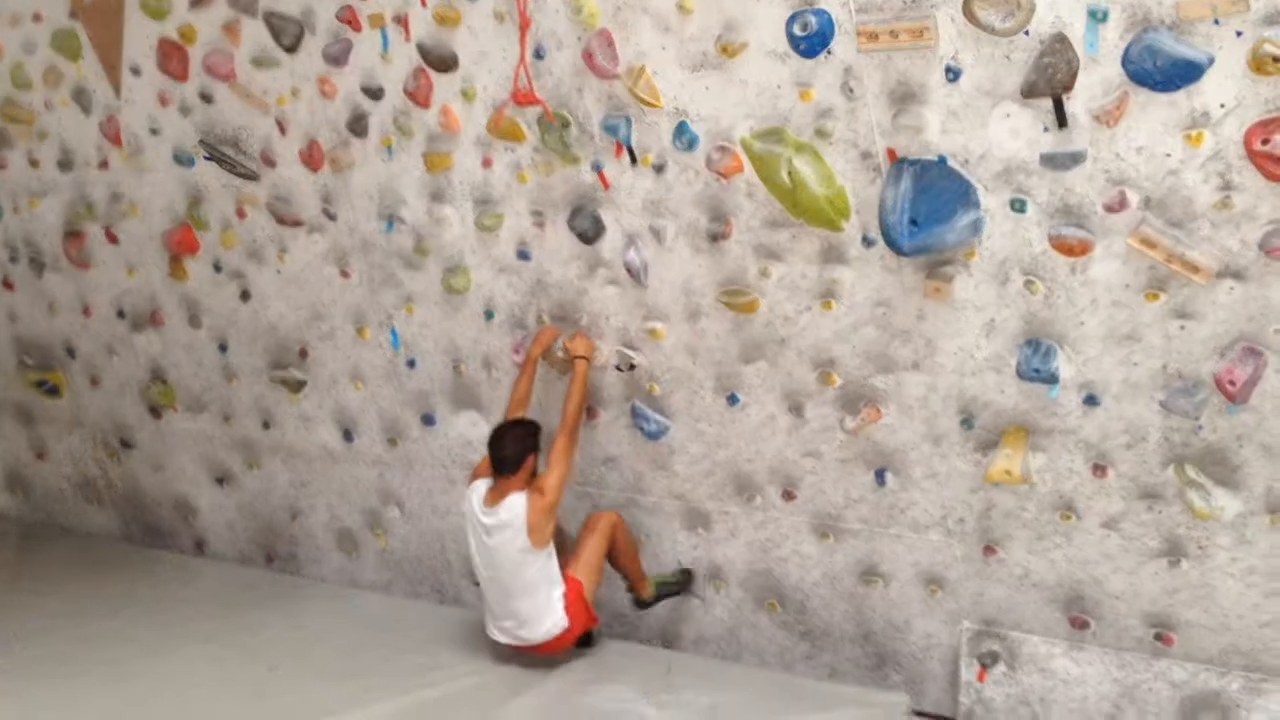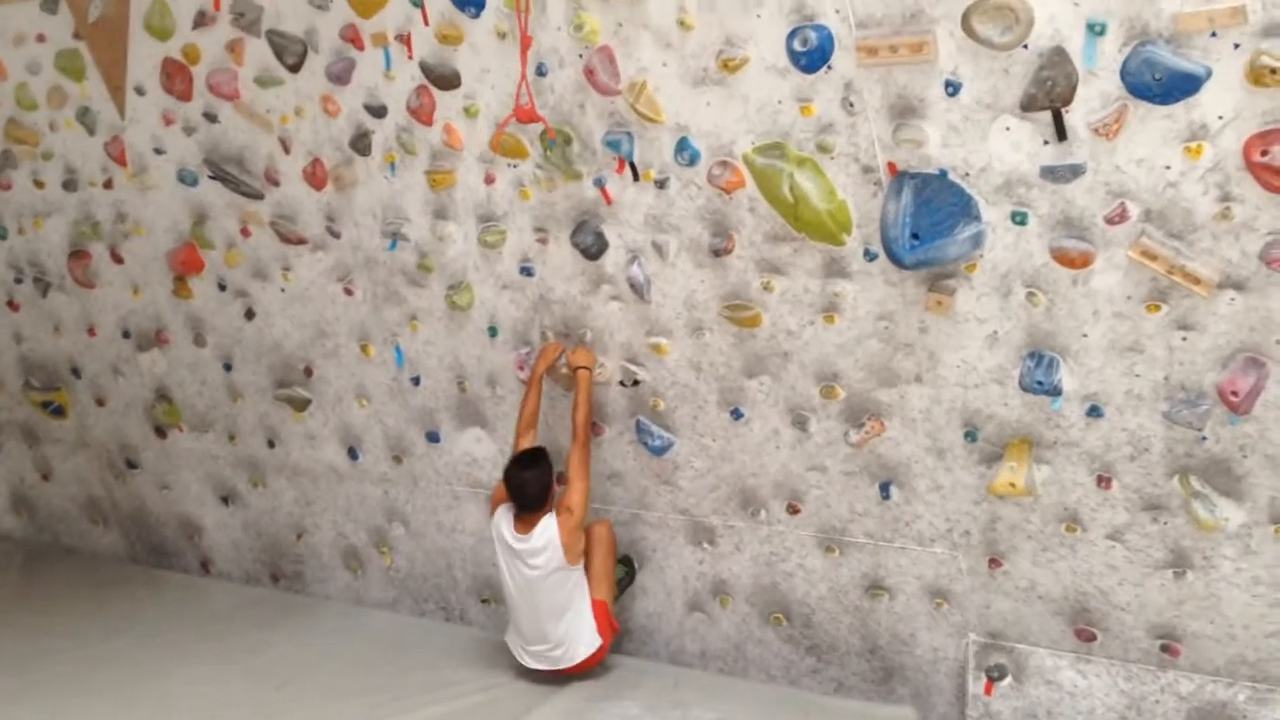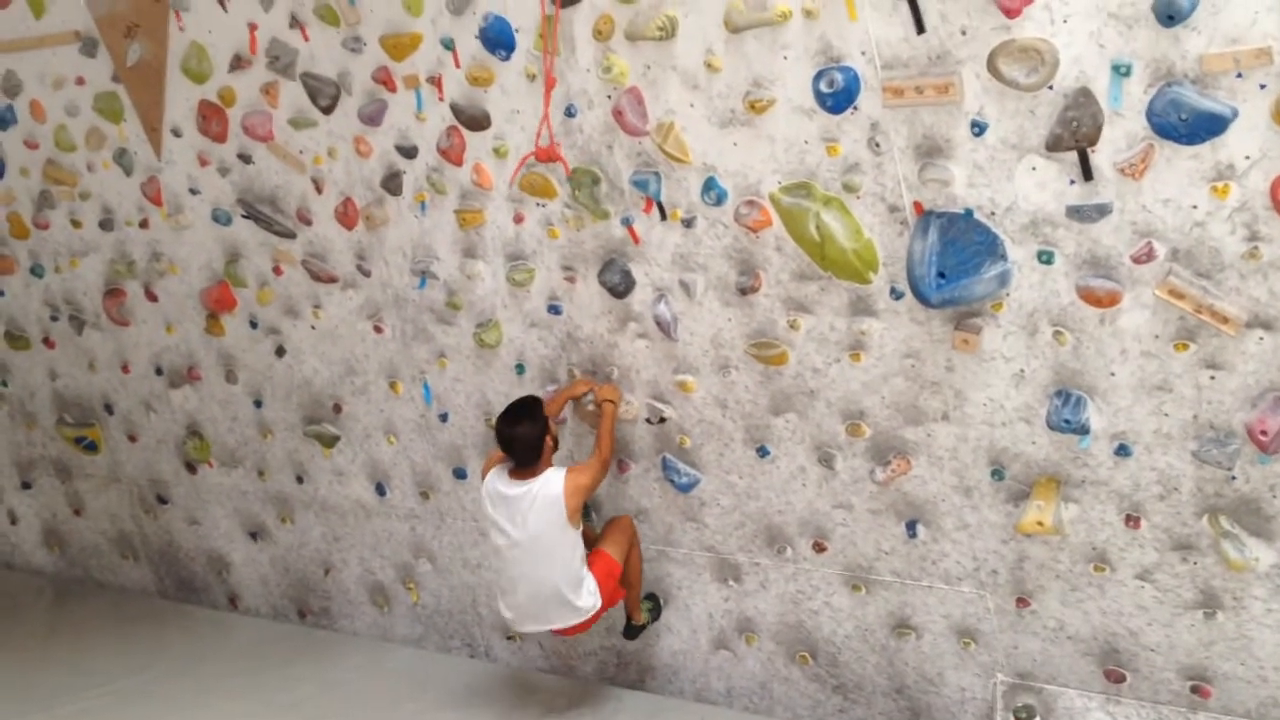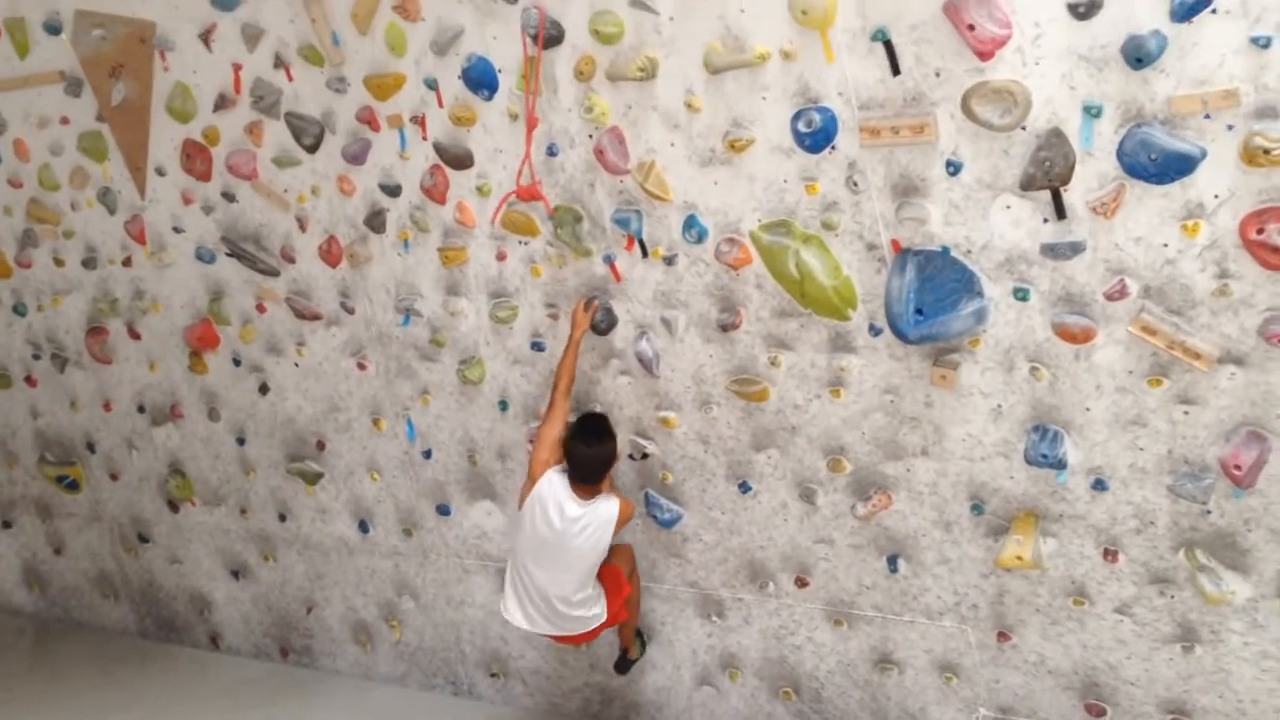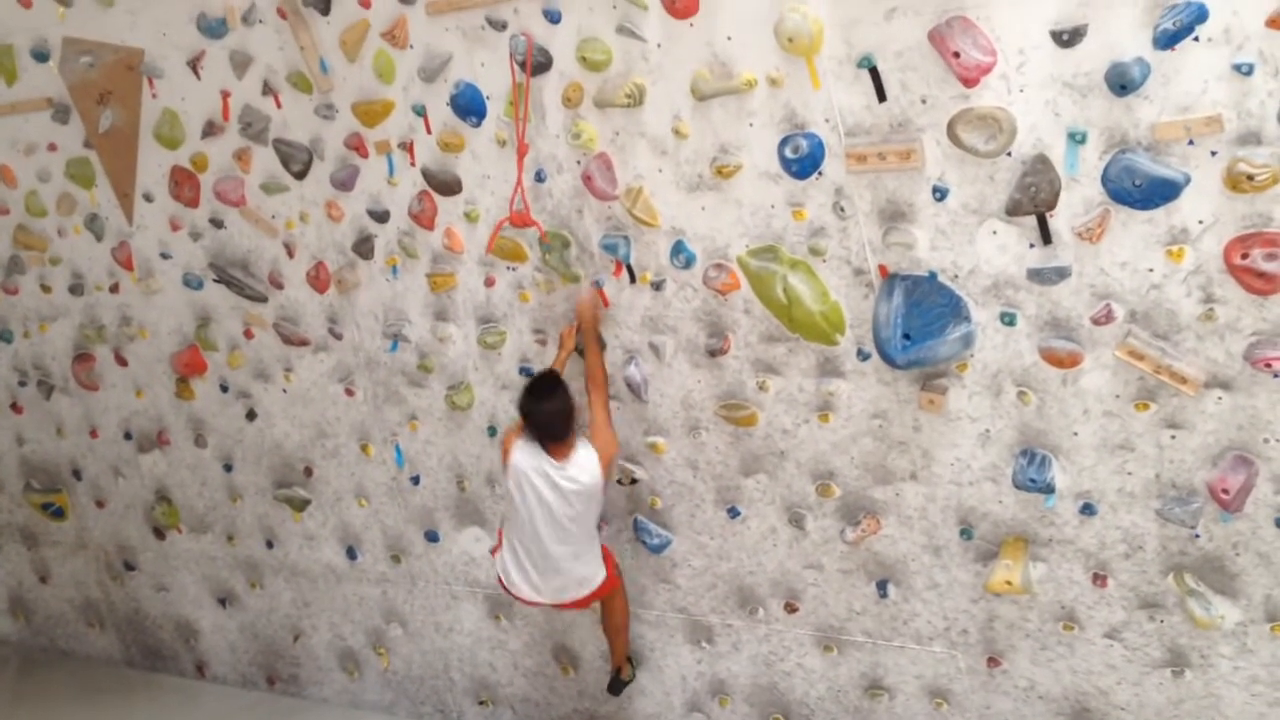
dt=1s
person 1, frame 1
left shoulder: (477, 488)
right shoulder: (537, 505)
left elbow: (511, 419)
right elbow: (568, 427)
left wrist: (533, 355)
right wrist: (580, 360)
left hip: (503, 633)
right hip: (552, 633)
right knee: (606, 520)
right ankle: (644, 590)
person 1, frame 2
left shoulder: (499, 516)
right shoulder: (565, 526)
left elbow: (524, 438)
right elbow: (580, 441)
left wrist: (539, 370)
right wrist: (583, 372)
left hip: (527, 657)
right hip: (583, 656)
right knee: (599, 529)
right ankle: (610, 588)
person 1, frame 3
left shoulder: (492, 472)
right shoulder: (571, 485)
left elbow: (525, 435)
right elbow: (602, 456)
left wrist: (565, 396)
right wrist: (608, 404)
left hip: (518, 616)
right hip: (574, 614)
right knee: (623, 525)
right ankle: (637, 617)
person 1, frame 4
left shoulder: (541, 477)
right shoulder: (619, 512)
left elbow: (559, 398)
left wrist: (577, 333)
left hip: (522, 611)
right hip: (580, 624)
right knee: (624, 555)
right ankle: (629, 650)
person 1, frame 5
left shoulder: (513, 451)
right shoulder: (600, 457)
left elbow: (537, 410)
right elbow: (599, 394)
left wrist: (561, 354)
right wrist: (591, 335)
left hip: (517, 583)
right hip: (580, 586)
right knee: (614, 590)
right ankle: (621, 670)
